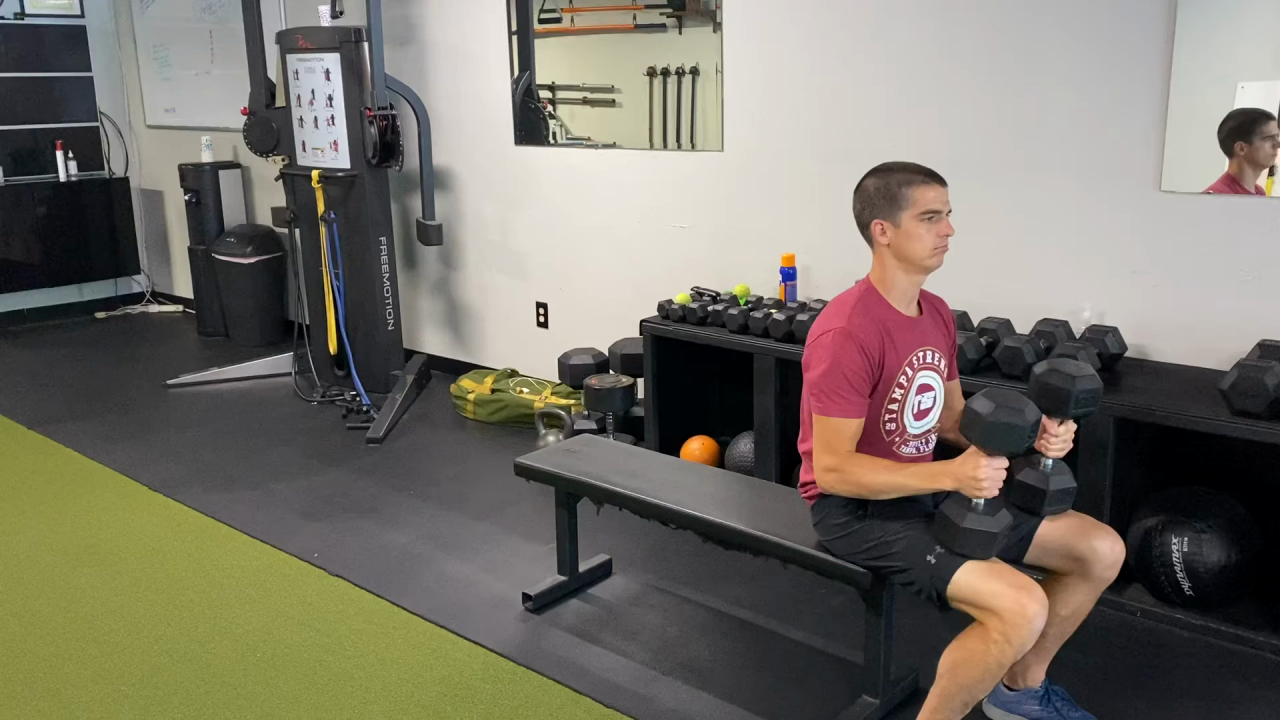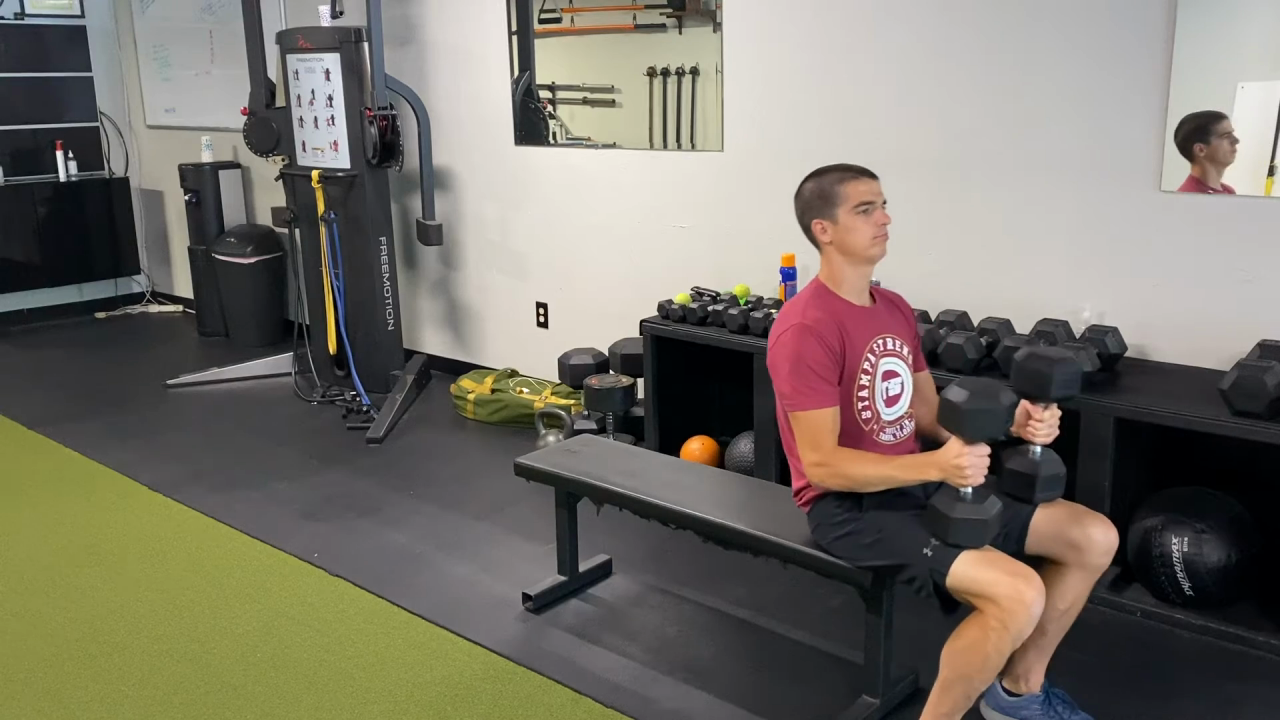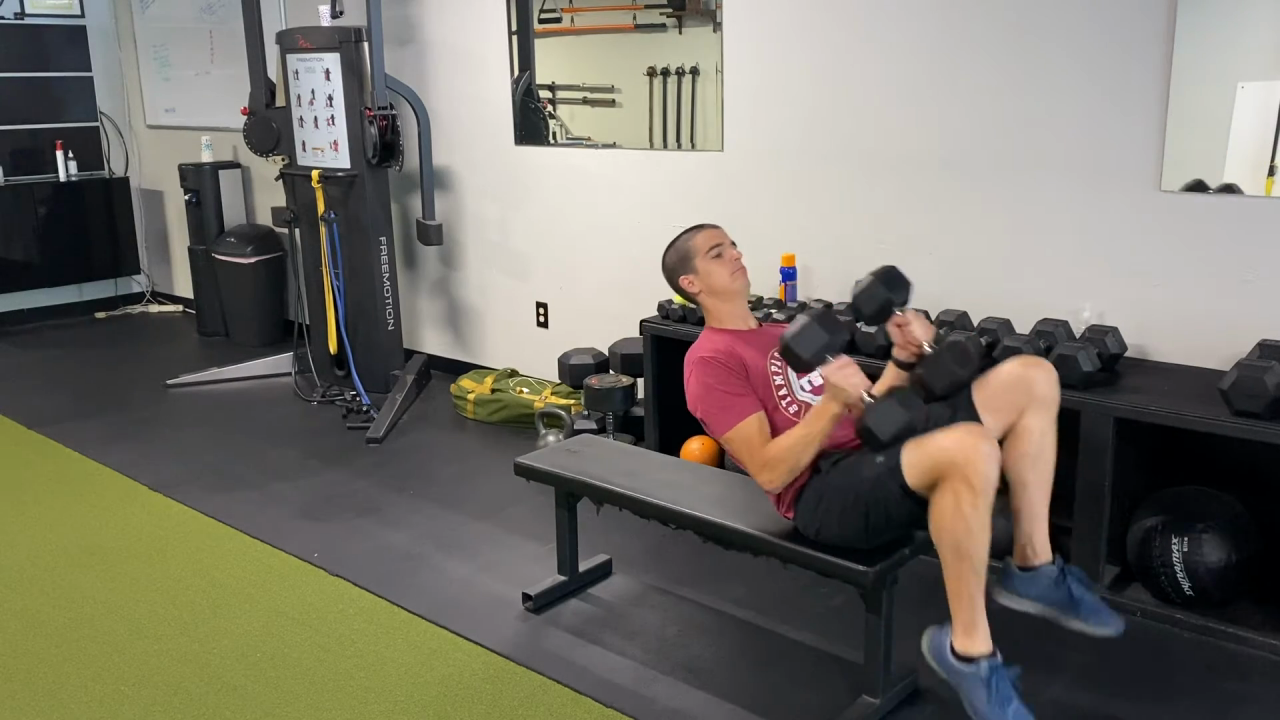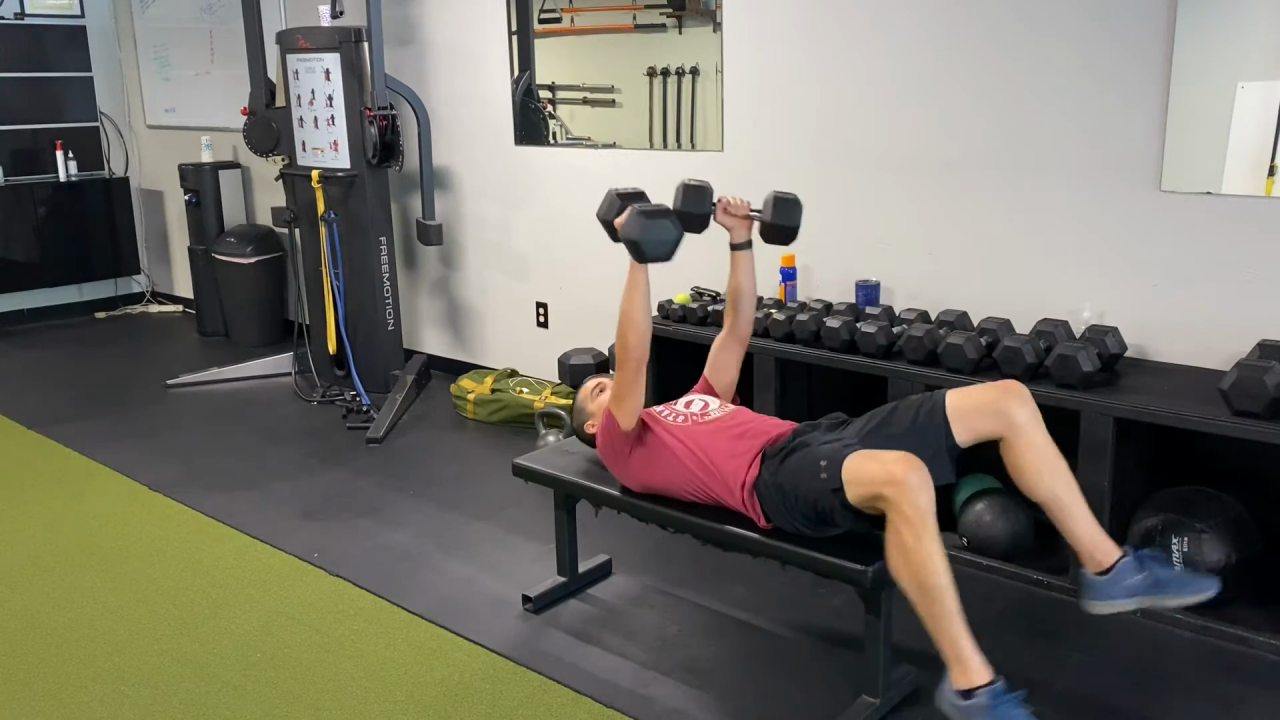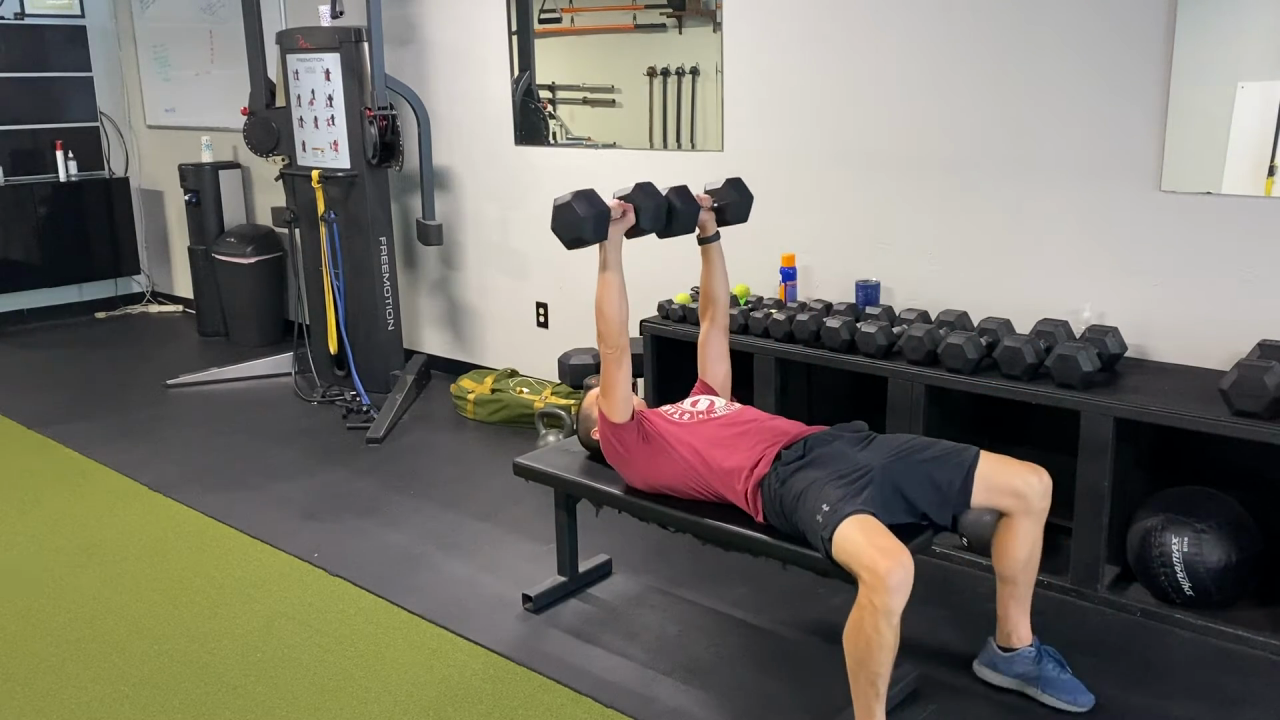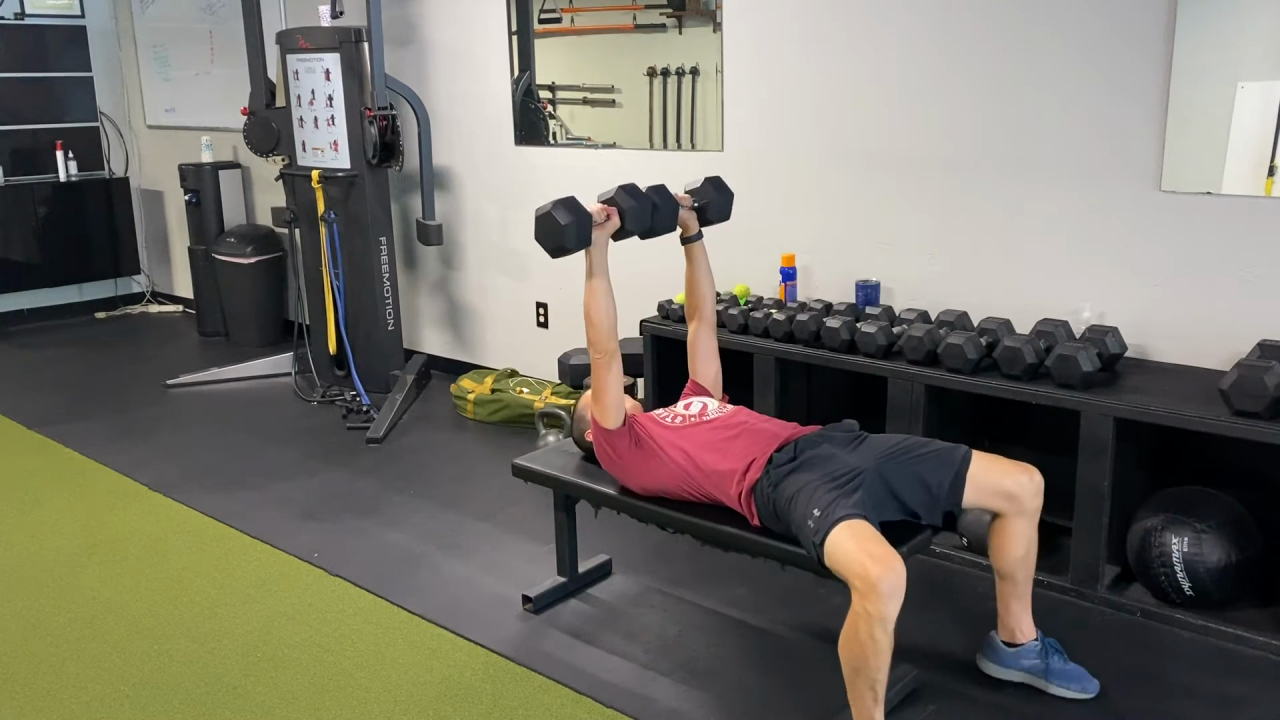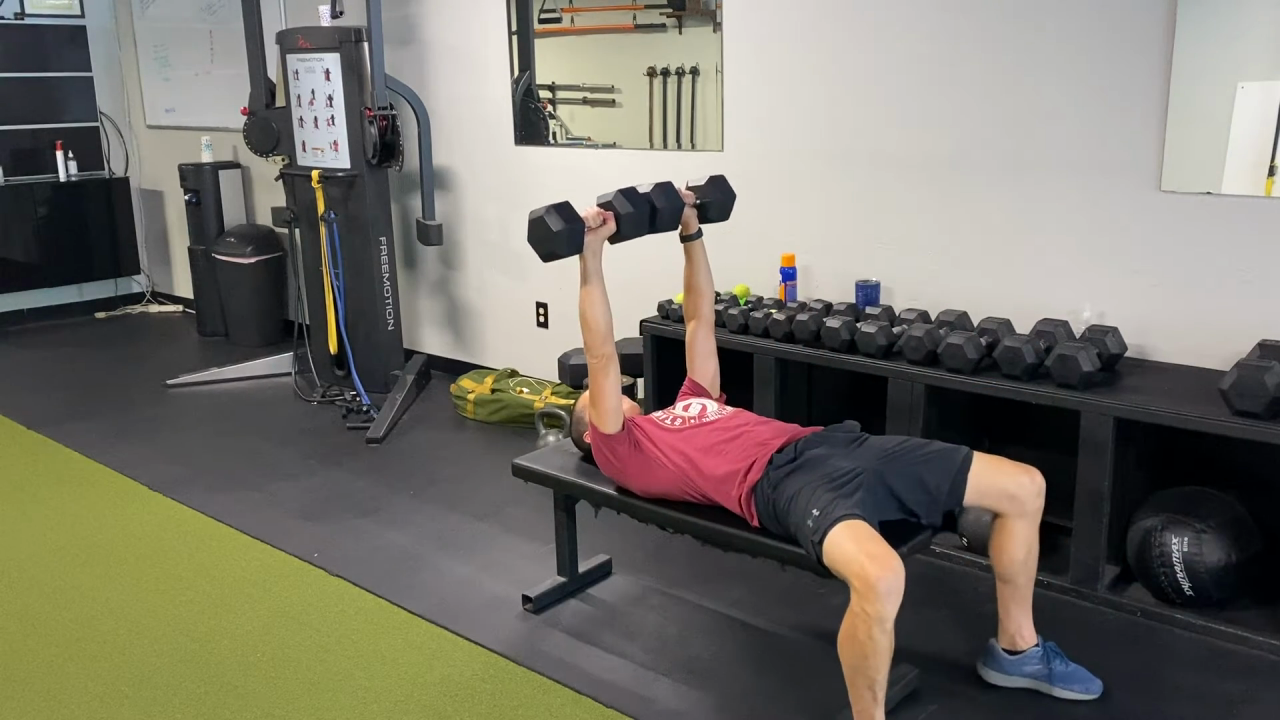
dt=0.7s
person 1, frame 1
left shoulder: (935, 314)
right shoulder: (847, 332)
left elbow: (952, 419)
right elbow: (832, 469)
right wrist: (949, 475)
left hip: (925, 487)
right hip: (857, 507)
left knee: (1101, 550)
right knee: (1019, 609)
person 1, frame 2
left shoulder: (894, 308)
right shoulder: (806, 328)
left elbow: (930, 413)
right elbow: (821, 464)
left wrist: (1010, 423)
right wrist: (935, 465)
left hip: (913, 482)
right hip: (850, 505)
left knee: (1093, 538)
right knee: (1018, 595)
person 1, frame 3
left shoulder: (783, 335)
right shoulder: (709, 360)
right elbow: (771, 470)
left wrist: (904, 358)
right wrist: (835, 400)
left hip: (875, 453)
right hip: (826, 491)
left knee: (1029, 375)
right knee: (973, 452)
left ankle: (1034, 567)
right ankle: (969, 649)
person 1, frame 4
left shoulder: (695, 402)
right shoulder: (627, 448)
left elbow: (738, 328)
right elbow: (632, 362)
left wrist: (740, 242)
right wrist: (638, 256)
left hip: (819, 436)
right hip: (776, 474)
left knee: (1005, 399)
right knee: (905, 479)
left ankle: (1108, 568)
person 1, frame 5
left shoulder: (697, 406)
right shoulder: (629, 447)
left elbow: (714, 322)
right elbow: (615, 351)
left wrist: (708, 234)
right wrist: (612, 247)
left hip: (840, 442)
right hip: (786, 475)
left knee: (1030, 486)
right knee: (889, 571)
left ankle: (1012, 649)
person 1, frame 6
left shoulder: (690, 407)
right shoulder: (624, 449)
left elbow: (702, 322)
right elbow: (604, 355)
left wrist: (691, 233)
right wrist: (597, 252)
right hip: (780, 475)
left knee: (1022, 485)
right knee: (881, 578)
left ankle: (1015, 642)
person 1, frame 7
left shoulder: (689, 405)
right shoulder: (622, 451)
left elbow: (699, 323)
right elbow: (601, 358)
left wrist: (691, 232)
right wrist: (592, 253)
right hip: (779, 478)
left knee: (1024, 487)
right knee: (879, 579)
left ankle: (1016, 649)
